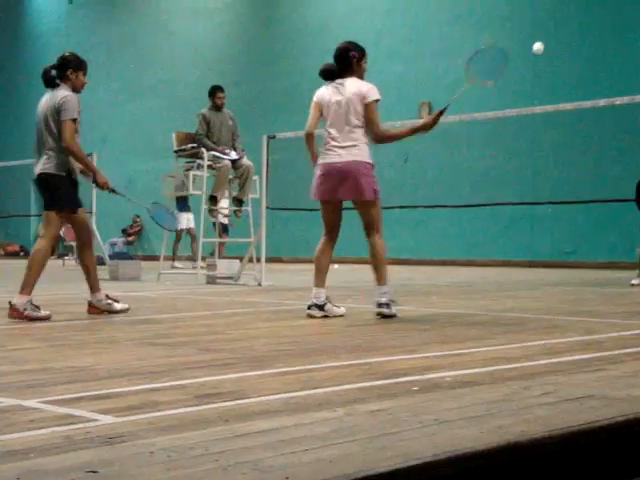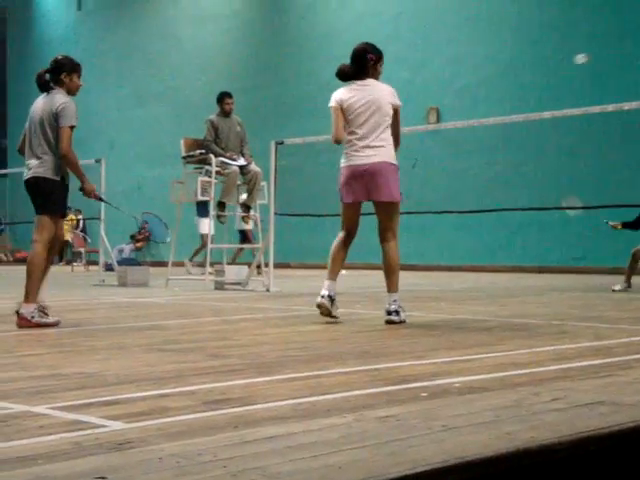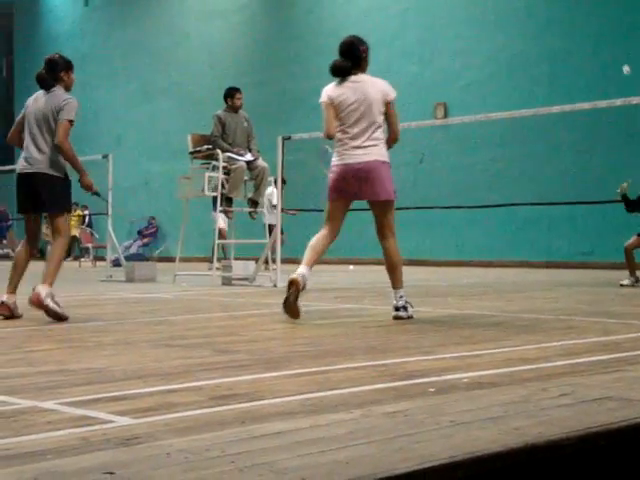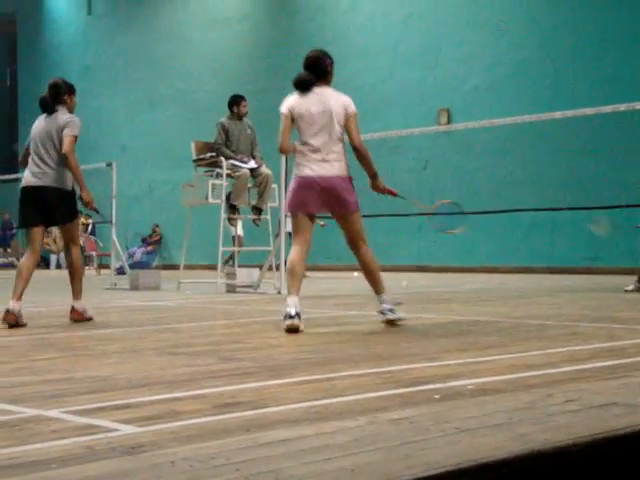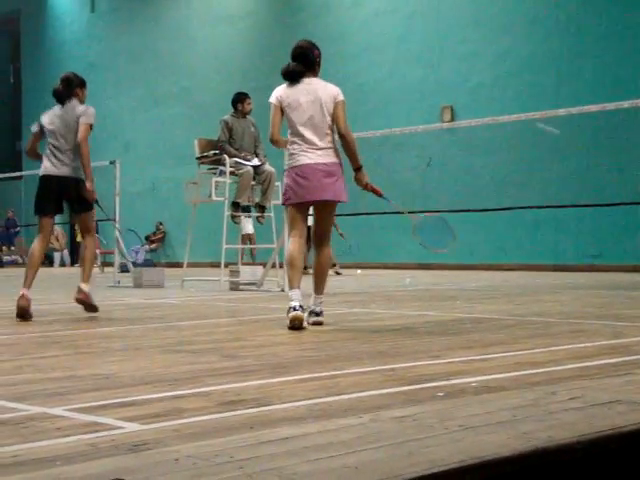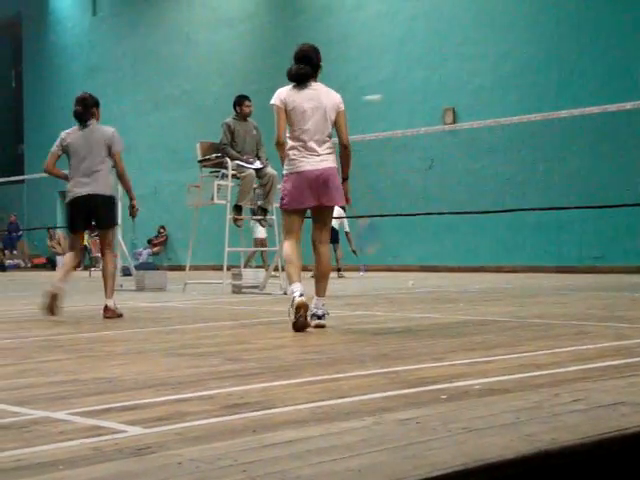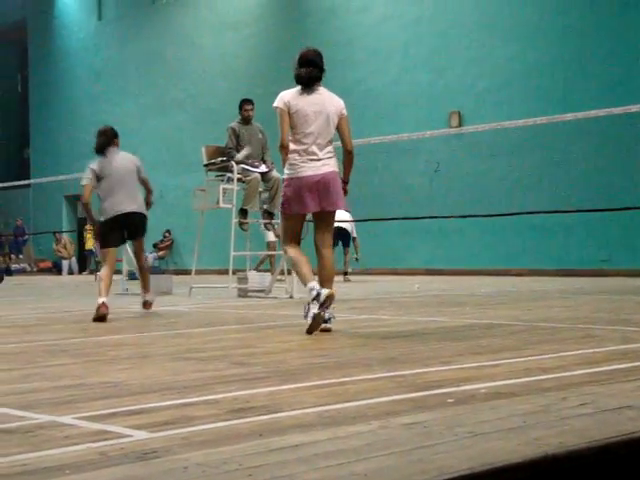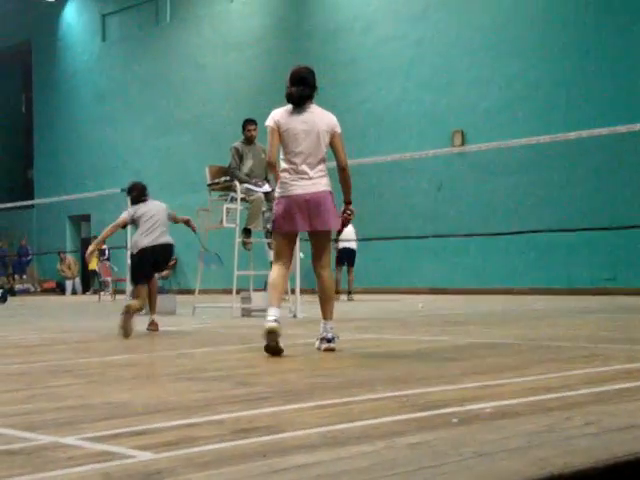
dt=0.3s
person 1, frame 1
left shoulder: (322, 92)
right shoulder: (366, 89)
left elbow: (309, 132)
right elbow: (378, 135)
left wrist: (315, 159)
right wrist: (420, 127)
left hip: (328, 166)
right hip: (357, 164)
left knee: (330, 235)
right knee: (374, 232)
left ankle: (317, 300)
right ankle: (383, 298)
person 1, frame 2
left shoulder: (340, 96)
right shoulder: (389, 92)
left elbow: (338, 137)
left hip: (353, 167)
right hip: (384, 166)
left knee: (347, 233)
right knee: (389, 237)
left ankle: (328, 292)
right ankle: (393, 306)
person 1, frame 3
left shoulder: (331, 91)
right shoulder: (382, 87)
left elbow: (329, 133)
right elbow: (394, 135)
left hip: (343, 166)
right hip: (376, 165)
left knee: (329, 230)
right knee: (387, 235)
left ankle: (300, 276)
right ankle: (400, 301)
person 1, frame 4
left shoulder: (292, 102)
right shoulder: (343, 101)
left elbow: (284, 146)
right elbow: (357, 145)
right wrist: (374, 177)
left hip: (305, 179)
right hip: (337, 177)
left knee: (299, 244)
right knee: (359, 245)
left ankle: (292, 309)
right ankle: (385, 305)
person 1, frame 5
left shoulder: (281, 93)
right shoulder: (332, 91)
left elbow: (274, 137)
right elbow: (344, 134)
right wrist: (358, 169)
left hip: (299, 168)
right hip: (328, 167)
left knee: (297, 237)
right knee: (323, 241)
left ankle: (295, 303)
right ankle: (317, 307)
person 1, frame 6
left shoulder: (283, 95)
right shoulder: (333, 97)
left elbow: (280, 140)
right elbow: (345, 143)
right wrist: (345, 178)
left hip: (297, 173)
right hip: (327, 171)
left knee: (291, 240)
right knee: (322, 241)
left ankle: (297, 292)
right ankle: (319, 309)
person 1, frame 7
left shoulder: (286, 98)
right shoulder: (336, 102)
left elbow: (284, 143)
right elbow: (349, 148)
right wrist: (345, 181)
left hip: (298, 178)
right hip: (328, 176)
left knee: (291, 243)
right knee: (324, 245)
left ankle: (316, 290)
right ankle: (324, 313)
person 1, frame 8
left shoulder: (277, 117)
right shoulder: (329, 119)
left elbow: (271, 160)
right elbow: (343, 165)
right wrist: (348, 201)
left hip: (289, 197)
right hip: (320, 195)
left knee: (281, 264)
right knee: (322, 266)
left ankle: (273, 318)
right ankle: (327, 333)
person 2, frame 1
left shoulder: (47, 98)
right shoulder: (68, 98)
right elbow: (69, 143)
left wrist: (84, 171)
right wrist: (95, 172)
left hip: (48, 173)
right hip: (58, 175)
left knee: (85, 233)
right knee: (49, 235)
left ankle: (97, 298)
right ankle: (21, 301)
person 2, frame 2
left shoulder: (39, 102)
right shoulder: (65, 104)
left elbow: (23, 147)
right elbow: (64, 150)
right wrist: (85, 181)
left hip: (33, 176)
right hip: (50, 178)
left knee: (48, 240)
right knee: (43, 240)
left ankle: (30, 303)
right ankle: (30, 309)
person 2, frame 3
left shoulder: (33, 100)
right shoulder: (67, 100)
right elbow: (61, 142)
right wrist: (83, 173)
left hip: (25, 172)
right hip: (51, 174)
left knee: (31, 239)
right knee: (61, 236)
right ankle: (43, 292)
person 2, frame 4
left shoulder: (39, 122)
right shoulder: (70, 120)
left elbow: (24, 158)
right elbow: (67, 151)
right wrist: (84, 188)
left hip: (30, 187)
right hip: (58, 187)
left knee: (33, 250)
right knee: (73, 246)
right ankle: (77, 306)
person 2, frame 5
left shoulder: (48, 115)
right shoulder: (85, 111)
left elbow: (30, 150)
right elbow: (81, 140)
right wrist: (89, 178)
left hip: (48, 178)
right hip: (74, 178)
left knee: (42, 236)
right knee: (89, 234)
left ankle: (25, 294)
right ankle: (84, 288)
person 2, frame 6
left shoulder: (66, 135)
right shoulder: (110, 133)
left elbow: (49, 167)
right elbow: (120, 170)
right wrist: (132, 198)
left hip: (76, 198)
right hip: (103, 196)
left knee: (74, 250)
right knee: (108, 250)
left ankle: (57, 285)
right ankle: (109, 304)
person 2, frame 7
left shoulder: (94, 167)
right shoulder: (132, 159)
left elbow: (85, 199)
right elbow: (148, 187)
left wrist: (94, 222)
right wrist: (149, 198)
left hip: (110, 216)
right hip: (136, 212)
left knee: (108, 264)
right knee: (139, 253)
left ankle: (103, 302)
right ankle: (147, 296)
person 2, frame 8
left shoulder: (133, 211)
right shoulder: (161, 206)
left elbow: (115, 226)
right elbow: (175, 218)
left wrist: (95, 244)
right wrist: (188, 221)
left hip: (142, 249)
right hip: (165, 247)
left knee: (139, 299)
right knee: (150, 277)
left ankle: (131, 308)
right ankle: (152, 319)
person 3, frame 1
left shoulder: (229, 114)
right shoulder: (204, 114)
left elbow: (236, 136)
right elbow: (200, 137)
left wrist: (239, 149)
right wrist: (216, 148)
left hip: (230, 152)
right hip: (213, 153)
left knee: (248, 165)
right knee: (226, 164)
left ankle: (239, 198)
right ankle: (214, 197)
person 3, frame 2
left shoulder: (238, 121)
right shoulder: (212, 121)
left elbow: (244, 142)
right elbow: (208, 143)
left wrist: (247, 155)
right wrist: (224, 154)
left hip: (239, 159)
right hip: (221, 159)
left knee: (256, 171)
right knee: (234, 171)
left ankle: (248, 204)
right ankle: (222, 203)
person 3, frame 3
left shoulder: (244, 116)
right shoulder: (220, 116)
left elbow: (251, 137)
right elbow: (215, 139)
left wrist: (254, 150)
right wrist: (231, 150)
left hip: (246, 154)
right hip: (228, 154)
left knee: (263, 167)
right knee: (241, 166)
left ankle: (255, 200)
right ankle: (229, 198)
person 3, frame 4
left shoulder: (248, 124)
right shoulder: (223, 124)
left elbow: (255, 145)
right elbow: (219, 147)
left wrist: (257, 158)
right wrist: (235, 157)
left hip: (249, 162)
right hip: (231, 161)
left knee: (267, 174)
right knee: (244, 173)
left ankle: (258, 207)
right ankle: (233, 206)
person 3, frame 5
left shoulder: (251, 121)
right shoulder: (227, 121)
left elbow: (258, 142)
right elbow: (223, 144)
left wrist: (260, 155)
right wrist: (239, 155)
left hip: (252, 159)
right hip: (235, 159)
left knee: (270, 171)
right knee: (248, 171)
left ankle: (262, 205)
right ankle: (237, 204)
person 3, frame 6
left shoulder: (253, 125)
right shoulder: (228, 124)
left elbow: (260, 146)
right elbow: (224, 147)
left wrist: (262, 158)
right wrist: (241, 158)
left hip: (254, 162)
right hip: (236, 162)
left knee: (272, 174)
right knee: (250, 173)
left ankle: (263, 208)
right ankle: (238, 207)
person 3, frame 7
left shoulder: (259, 128)
right shoulder: (234, 128)
left elbow: (265, 149)
right elbow: (230, 151)
left wrist: (268, 162)
right wrist: (247, 162)
left hip: (259, 166)
right hip: (241, 165)
left knee: (277, 178)
right knee: (255, 177)
left ankle: (269, 212)
right ankle: (244, 211)
person 3, frame 8
left shoulder: (262, 148)
right shoulder: (237, 148)
left elbow: (267, 169)
right elbow: (233, 171)
left wrist: (270, 182)
right wrist: (250, 181)
left hip: (262, 185)
right hip: (244, 185)
right knee: (259, 196)
left ankle: (271, 230)
right ankle: (247, 231)
